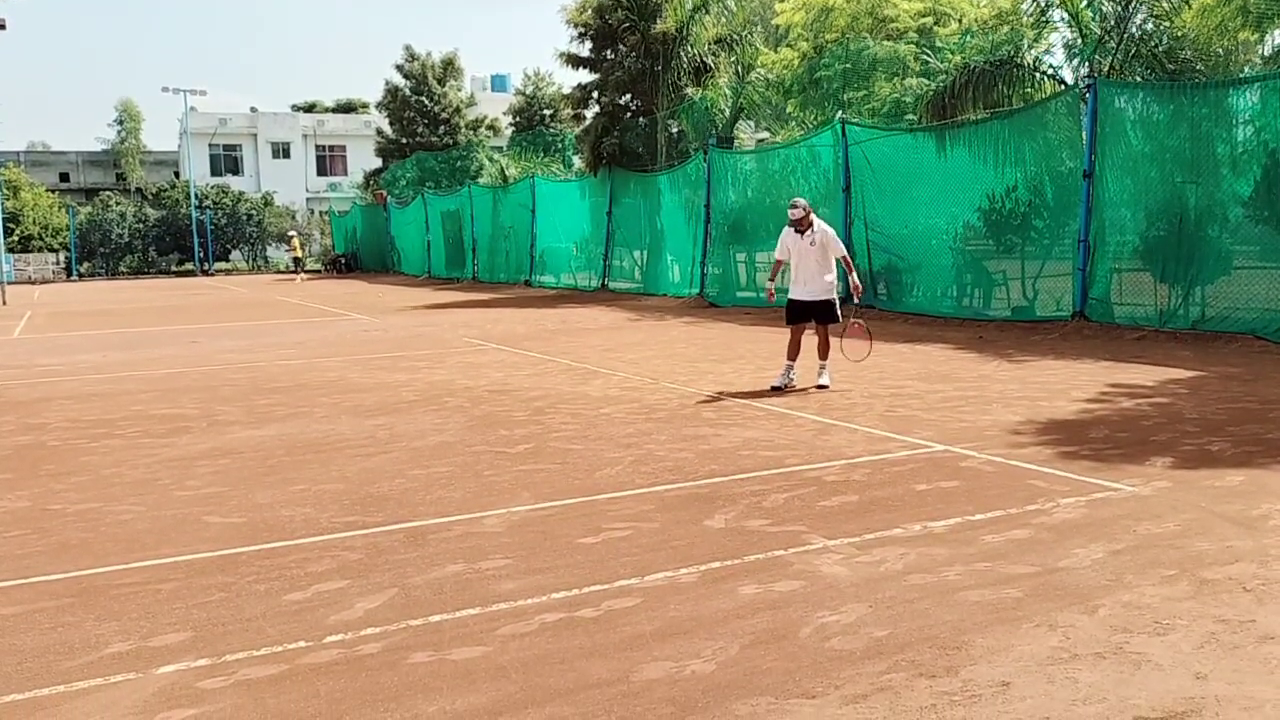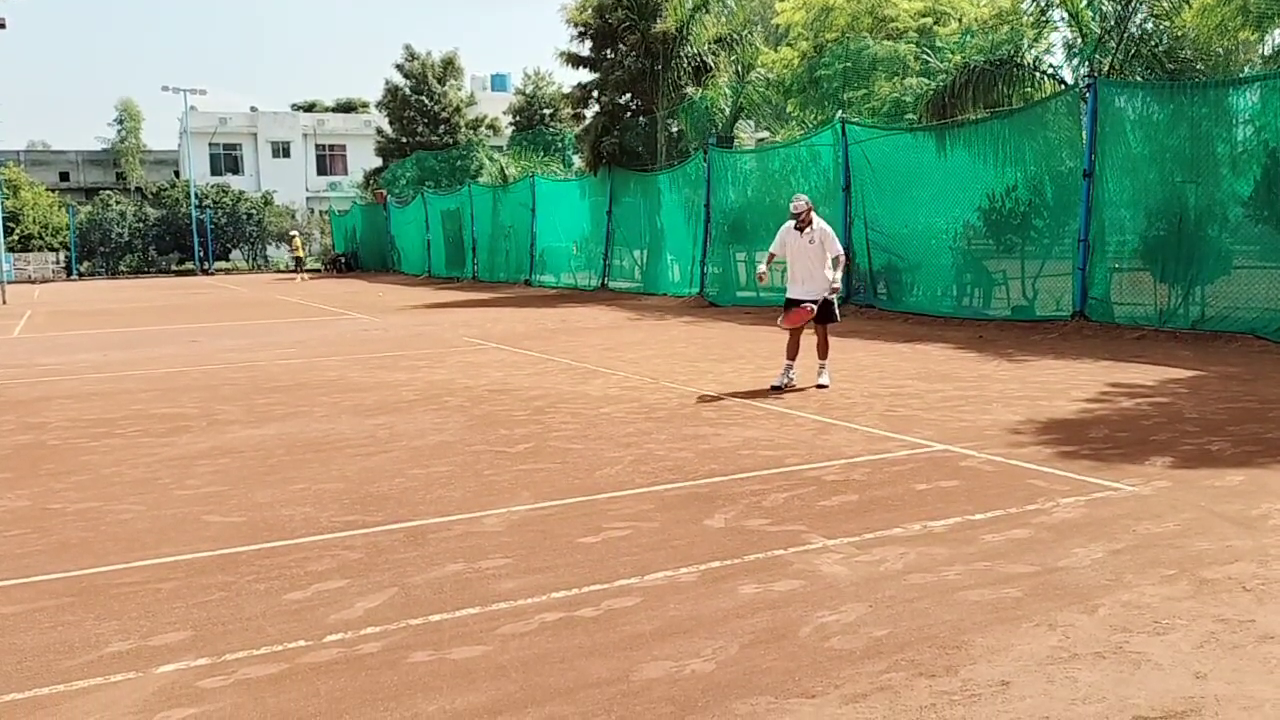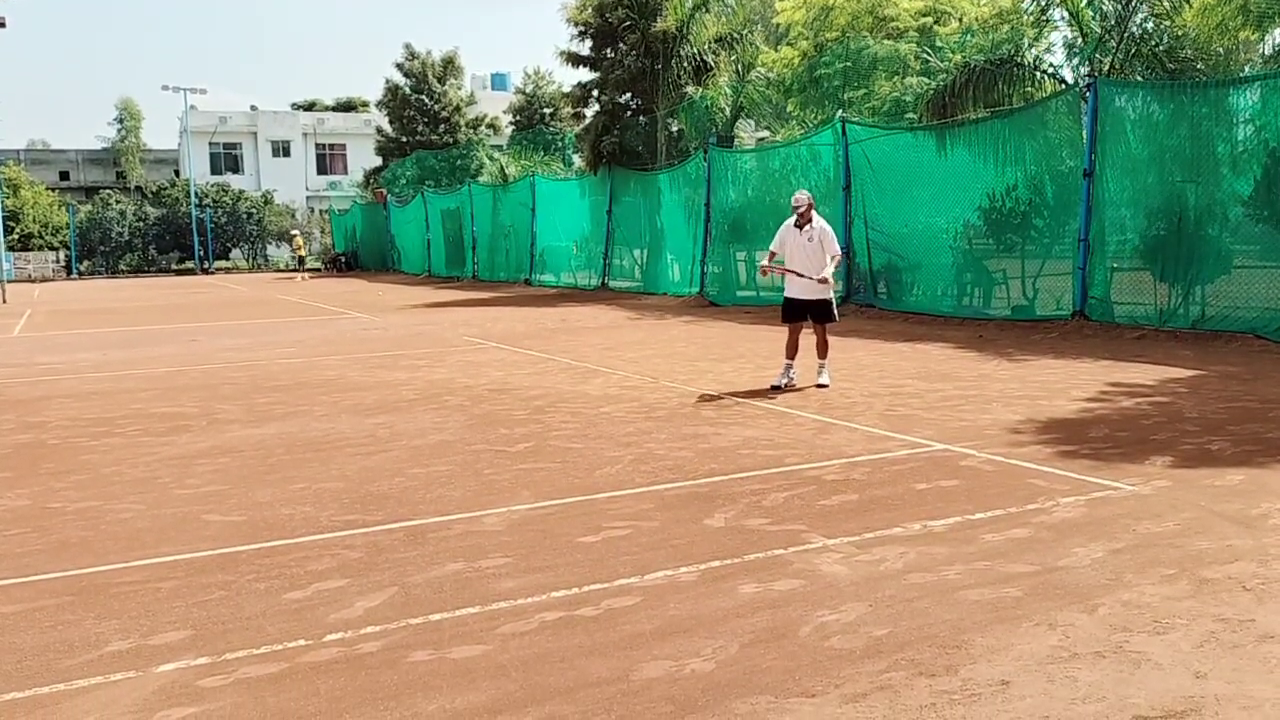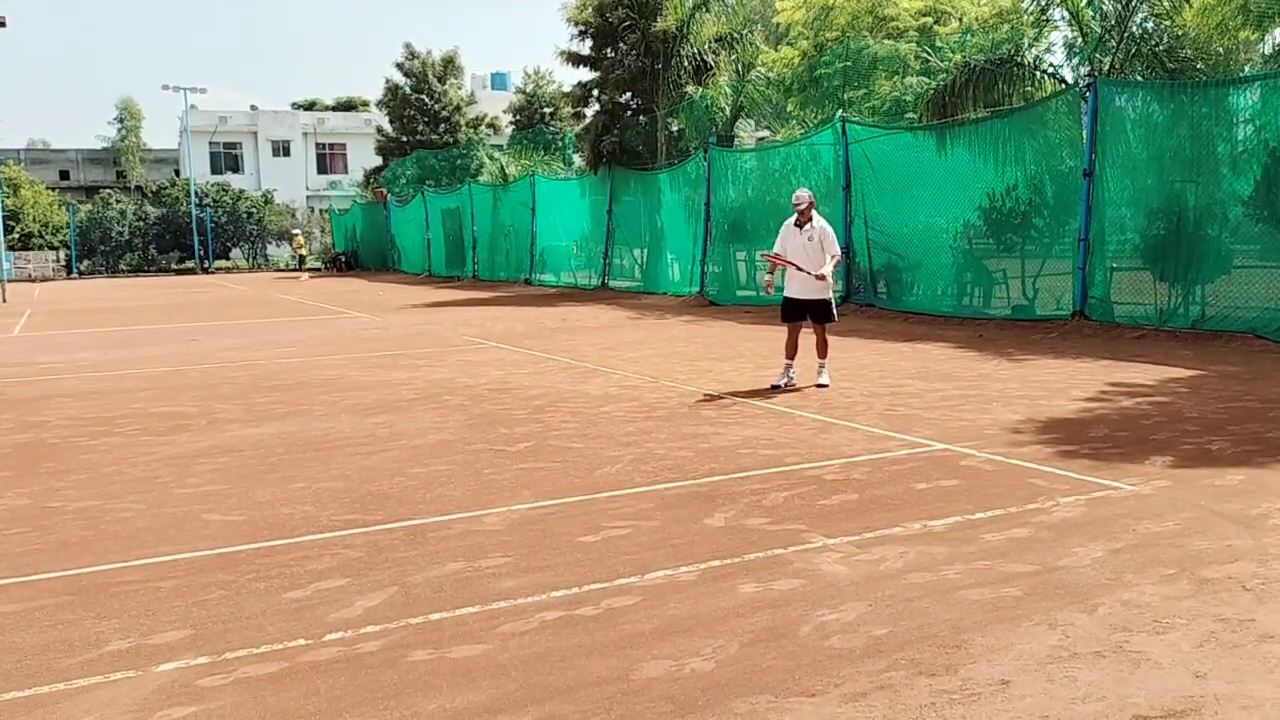
dt=0.2s
person 1, frame 1
left shoulder: (824, 231)
right shoulder: (787, 233)
left elbow: (842, 255)
right elbow: (780, 259)
left wrist: (853, 277)
right wrist: (770, 282)
left hip: (823, 293)
right hip: (797, 294)
left knee: (822, 332)
right knee: (795, 333)
left ankle: (823, 372)
right ankle: (788, 373)
person 1, frame 2
left shoulder: (823, 229)
right shoulder: (787, 229)
left elbow: (839, 255)
right elbow: (774, 252)
left wrist: (837, 276)
right wrist: (764, 266)
left hip: (821, 292)
right hip: (795, 292)
left knee: (821, 332)
right knee: (794, 333)
left ankle: (823, 371)
right ankle: (788, 373)
person 1, frame 3
left shoulder: (823, 228)
right shoulder: (787, 226)
left elbow: (836, 255)
right elbow: (775, 249)
left wrist: (829, 271)
right wrist: (766, 262)
left hip: (819, 292)
right hip: (793, 291)
left knee: (820, 332)
right knee: (793, 332)
left ankle: (823, 371)
right ankle: (788, 373)
person 1, frame 4
left shoulder: (823, 228)
right shoulder: (787, 226)
left elbow: (836, 254)
right elbow: (779, 254)
left wrist: (827, 269)
right wrist: (769, 275)
left hip: (818, 292)
right hip: (793, 291)
left knee: (820, 332)
right knee: (792, 331)
left ankle: (823, 371)
right ankle: (788, 372)
